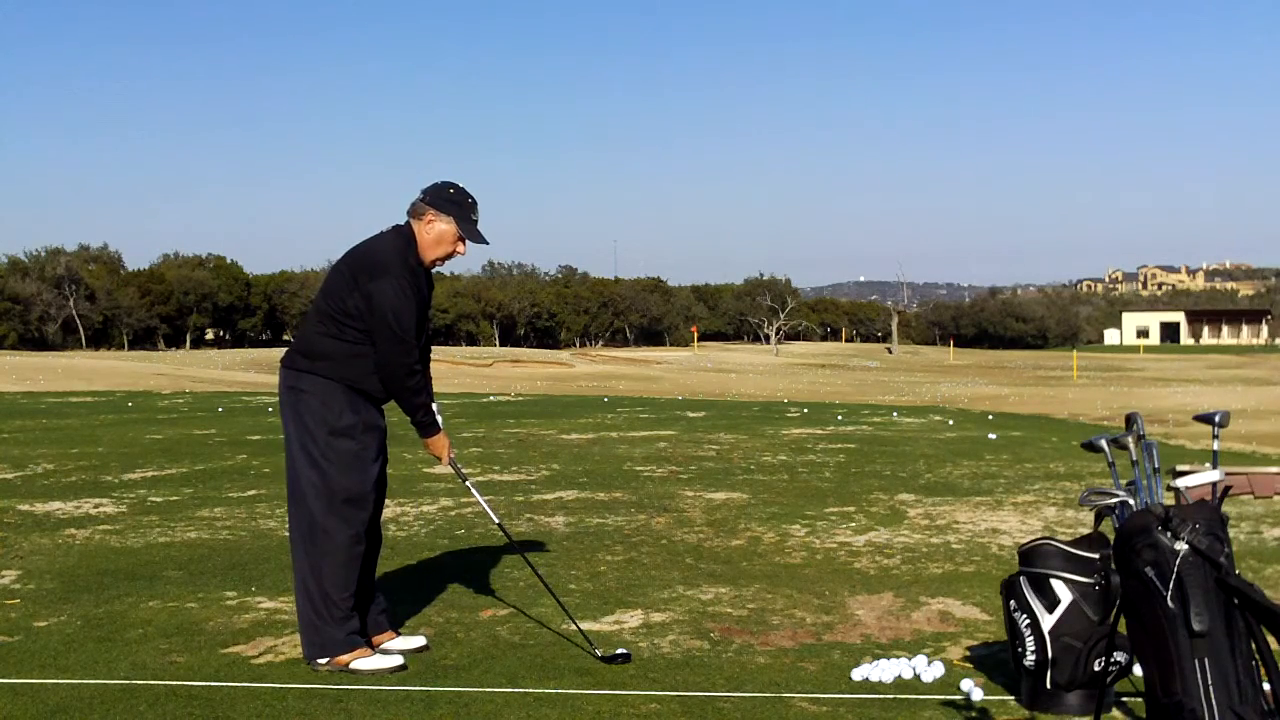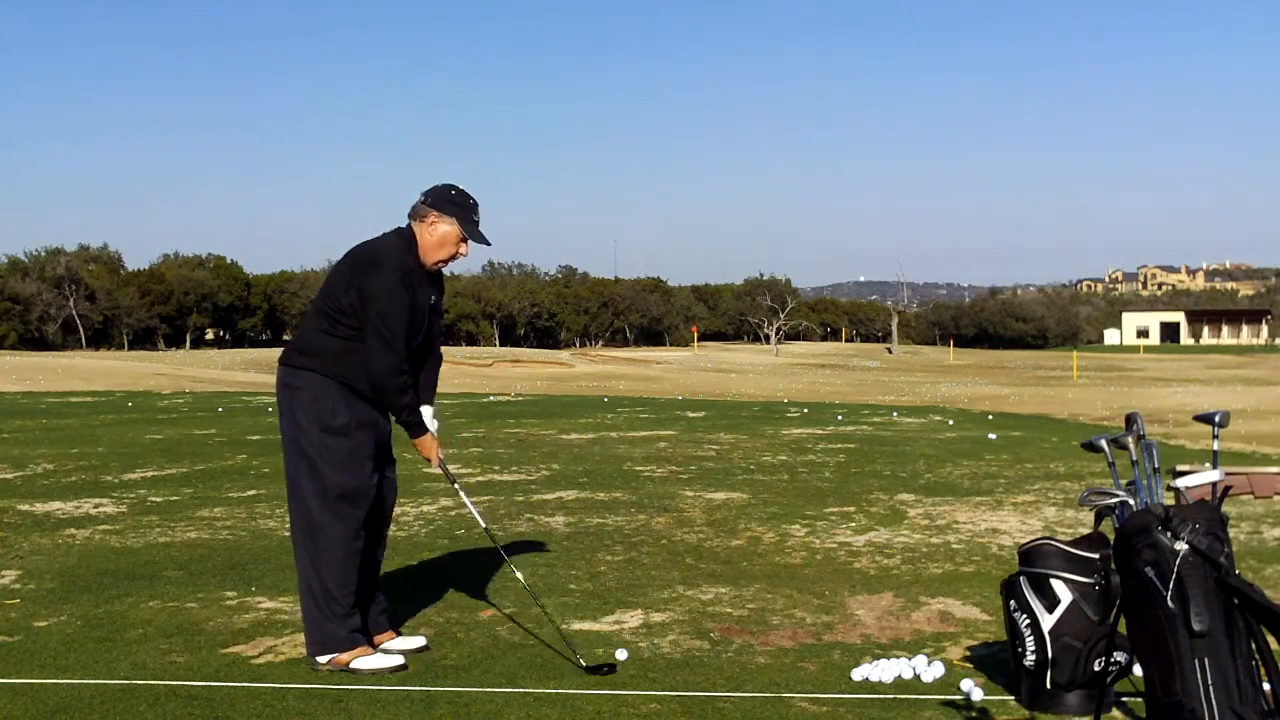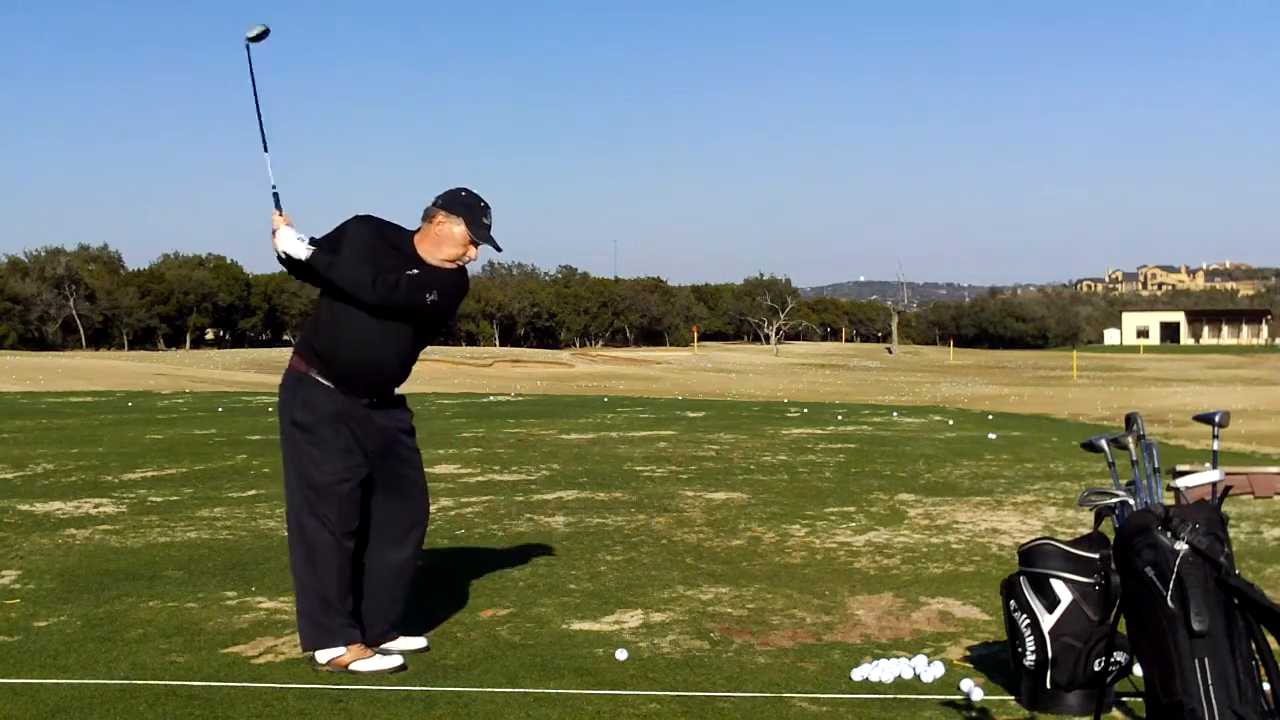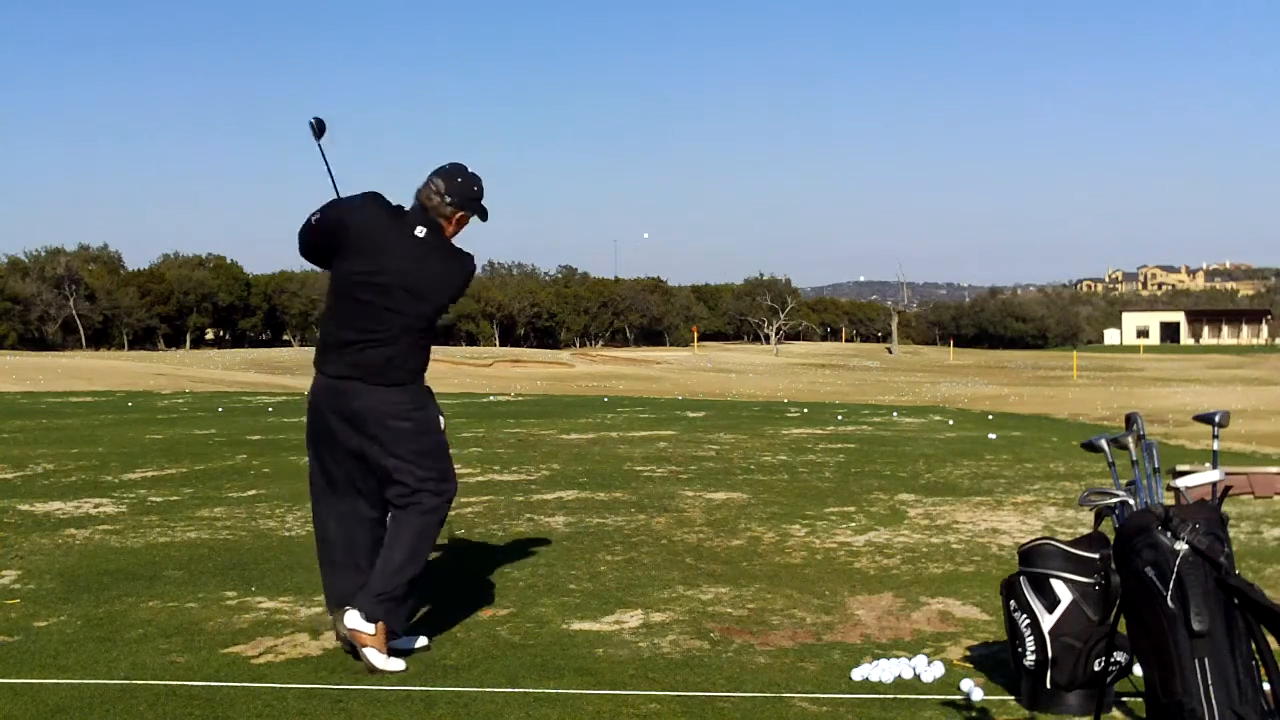
dt=0.5s
person 1, frame 1
left shoulder: (411, 268)
right shoulder: (386, 265)
left elbow: (414, 353)
right elbow: (396, 359)
left wrist: (431, 412)
right wrist: (428, 428)
left hip: (353, 397)
right hip: (323, 394)
left knee: (361, 511)
right knee: (334, 513)
left ankle: (370, 627)
right ankle: (333, 643)
person 1, frame 2
left shoulder: (429, 279)
right shoulder: (385, 262)
left elbow: (426, 351)
right elbow: (383, 357)
left wrist: (425, 410)
right wrist: (418, 431)
left hip: (364, 401)
right hip: (319, 391)
left knee: (370, 509)
right knee: (336, 510)
left ankle: (371, 626)
right ankle: (336, 642)
person 1, frame 3
left shoulder: (451, 282)
right shoulder: (366, 232)
left elbow: (379, 291)
right elbow: (320, 261)
left wrist: (304, 251)
right wrist: (293, 246)
left hip: (381, 407)
right hip: (317, 394)
left knee: (402, 512)
right knee: (329, 513)
left ankle: (377, 629)
right ankle: (334, 640)
person 1, frame 4
left shoulder: (367, 213)
right shoulder: (457, 266)
left elbow: (310, 242)
left hip: (330, 388)
right hip: (394, 398)
left knee: (345, 506)
right knee: (424, 495)
left ankle: (362, 621)
right ankle: (369, 613)
